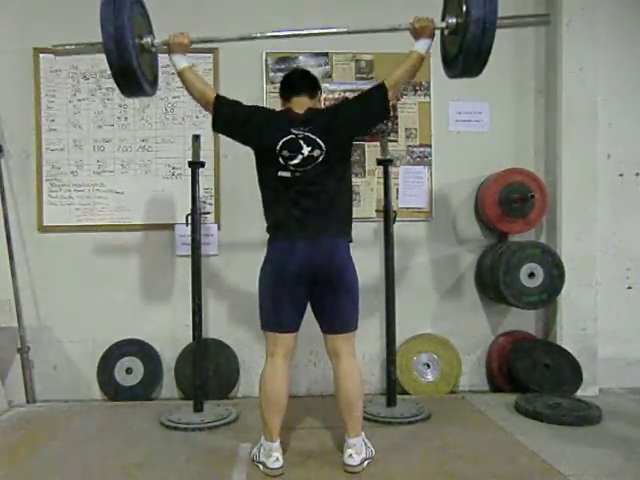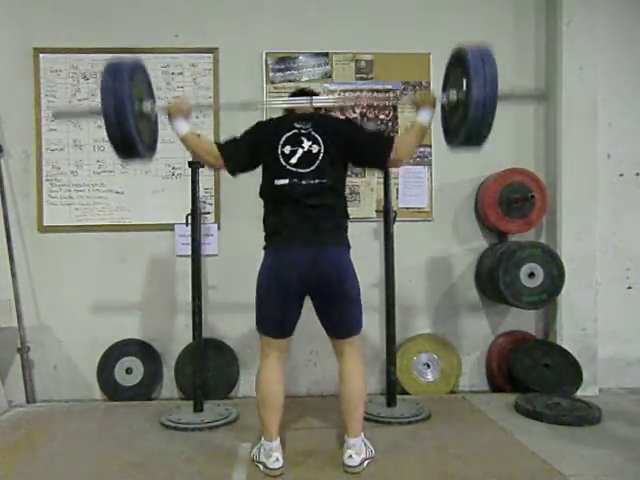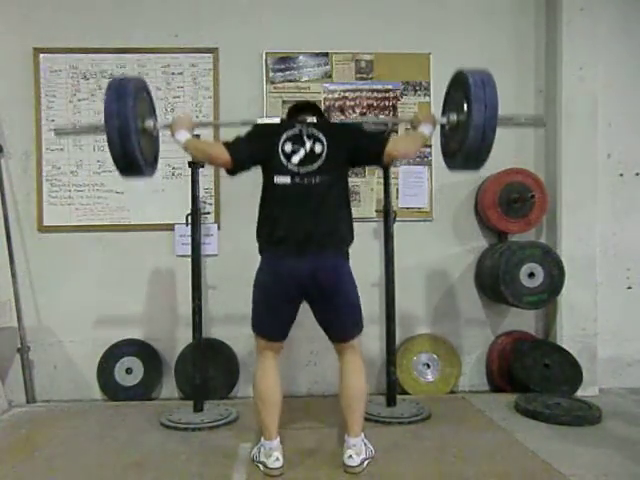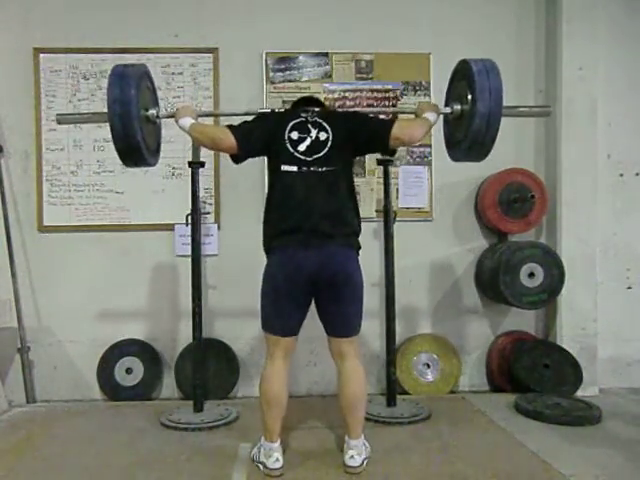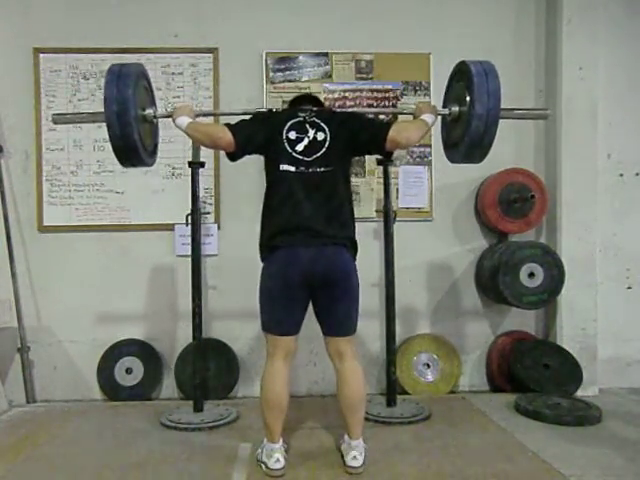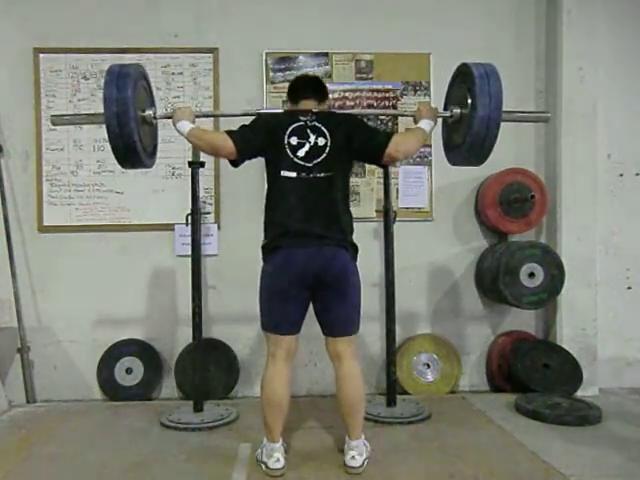
dt=0.4s
person 1, frame 1
left shoulder: (263, 125)
right shoulder: (340, 120)
left elbow: (207, 96)
right elbow: (392, 84)
left wrist: (179, 58)
right wrist: (423, 43)
left hip: (283, 255)
right hip: (333, 253)
left knee: (278, 356)
right knee: (343, 355)
person 1, frame 2
left shoulder: (267, 132)
right shoulder: (341, 130)
left elbow: (213, 157)
right elbow: (400, 152)
left wrist: (181, 124)
right wrist: (424, 114)
left hip: (281, 259)
right hip: (333, 257)
left knee: (272, 356)
right knee: (349, 354)
right ankle: (355, 447)
person 1, frame 3
left shoulder: (267, 134)
right shoulder: (343, 133)
left elbow: (219, 156)
right elbow: (400, 150)
left wrist: (183, 135)
right wrist: (424, 129)
left hip: (278, 264)
right hip: (331, 263)
left knee: (267, 354)
right knee: (350, 352)
left ankle: (271, 450)
right ankle: (355, 447)
person 1, frame 4
left shoulder: (273, 123)
right shoulder: (347, 123)
left elbow: (223, 140)
right elbow: (407, 134)
left wrist: (186, 121)
right wrist: (429, 115)
left hip: (286, 256)
right hip: (340, 255)
left knee: (277, 355)
right knee: (347, 354)
left ankle: (271, 450)
right ankle: (355, 448)
person 1, frame 5
left shoulder: (270, 123)
right shoulder: (345, 123)
left elbow: (221, 138)
right elbow: (403, 137)
left wrist: (184, 120)
right wrist: (426, 117)
left hip: (283, 257)
right hip: (336, 256)
left knee: (279, 356)
right knee: (345, 354)
right ankle: (355, 448)
person 1, frame 6
left shoulder: (270, 126)
right shoulder: (346, 127)
left elbow: (223, 146)
right elbow: (397, 150)
left wrist: (184, 124)
right wrist: (425, 123)
left hip: (284, 258)
right hip: (337, 257)
left knee: (279, 356)
right knee: (345, 355)
right ankle: (356, 447)
